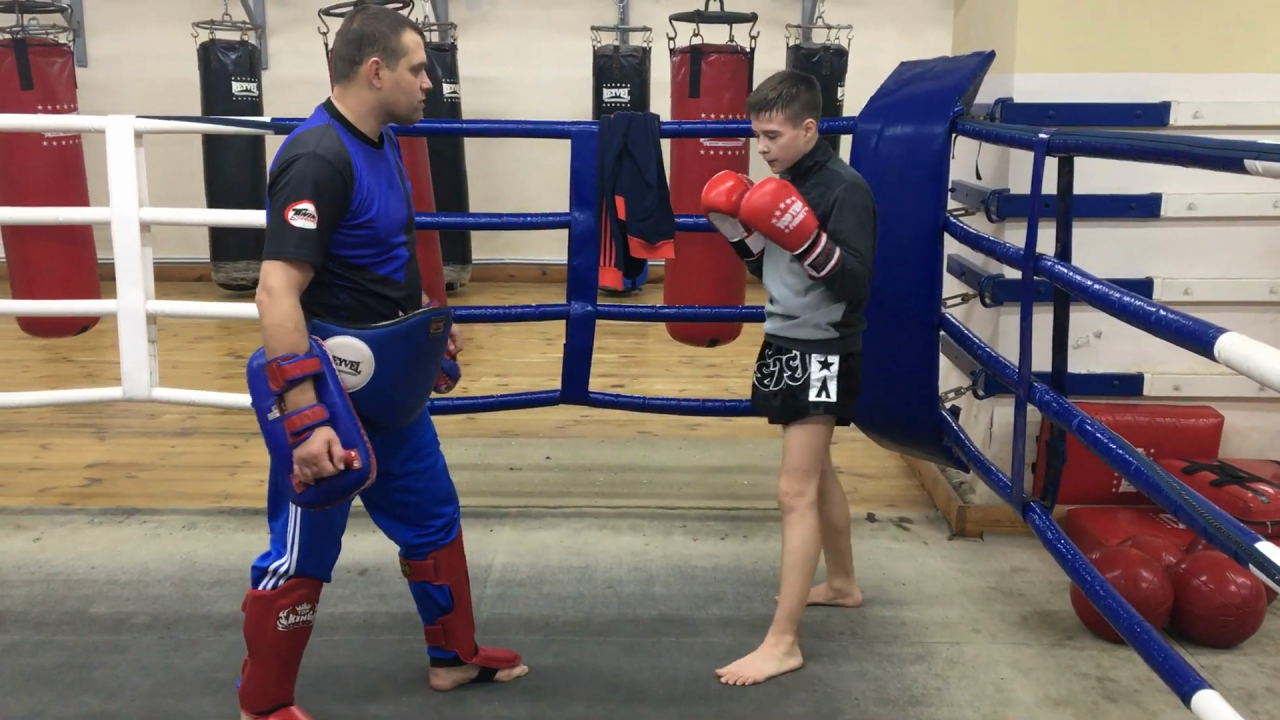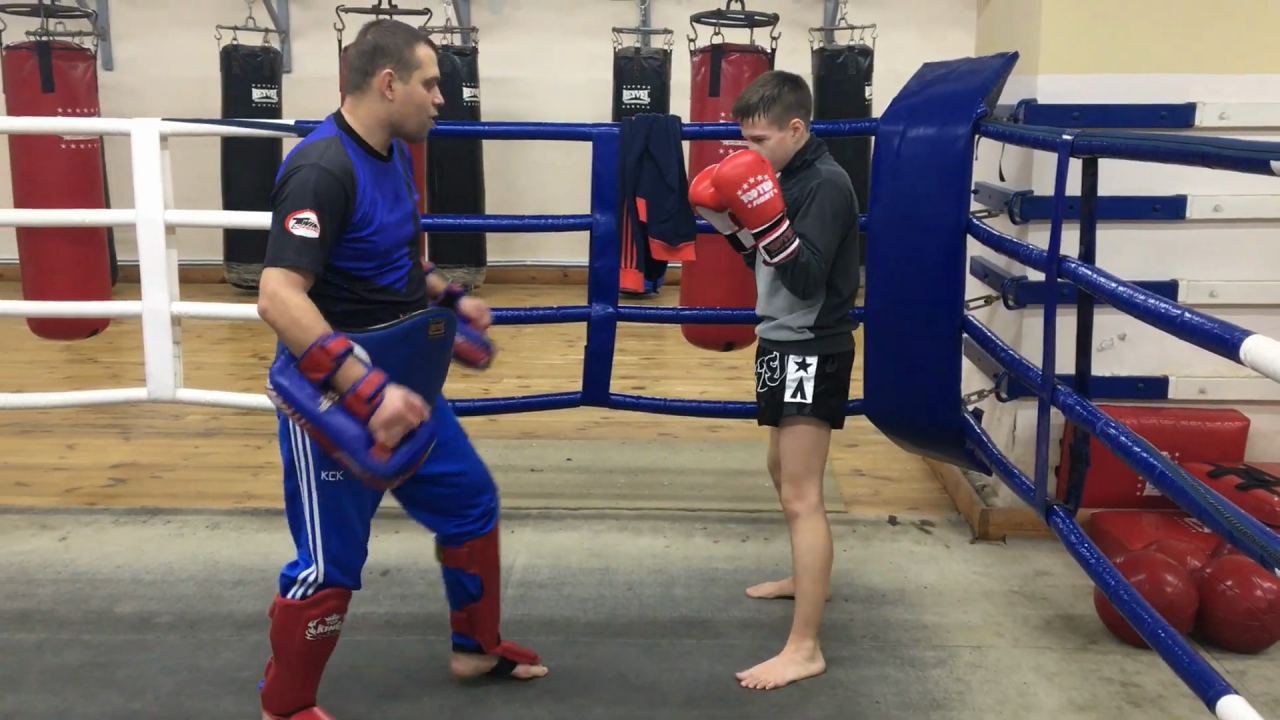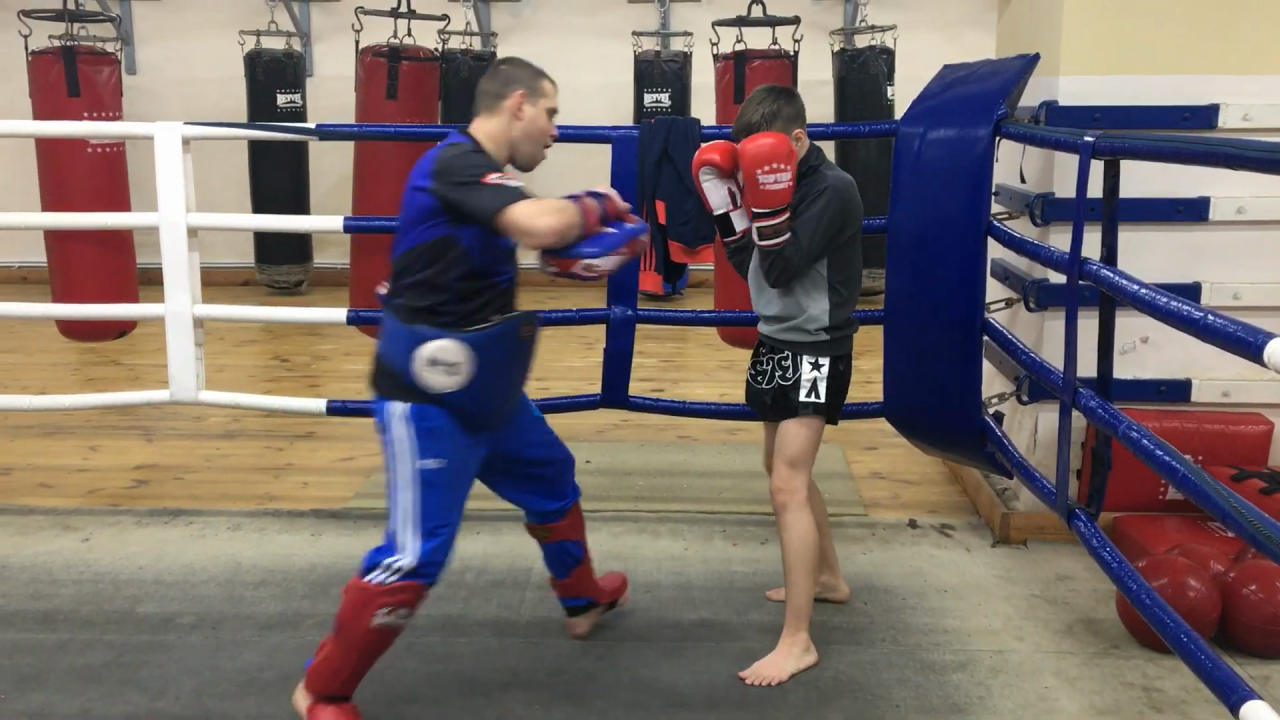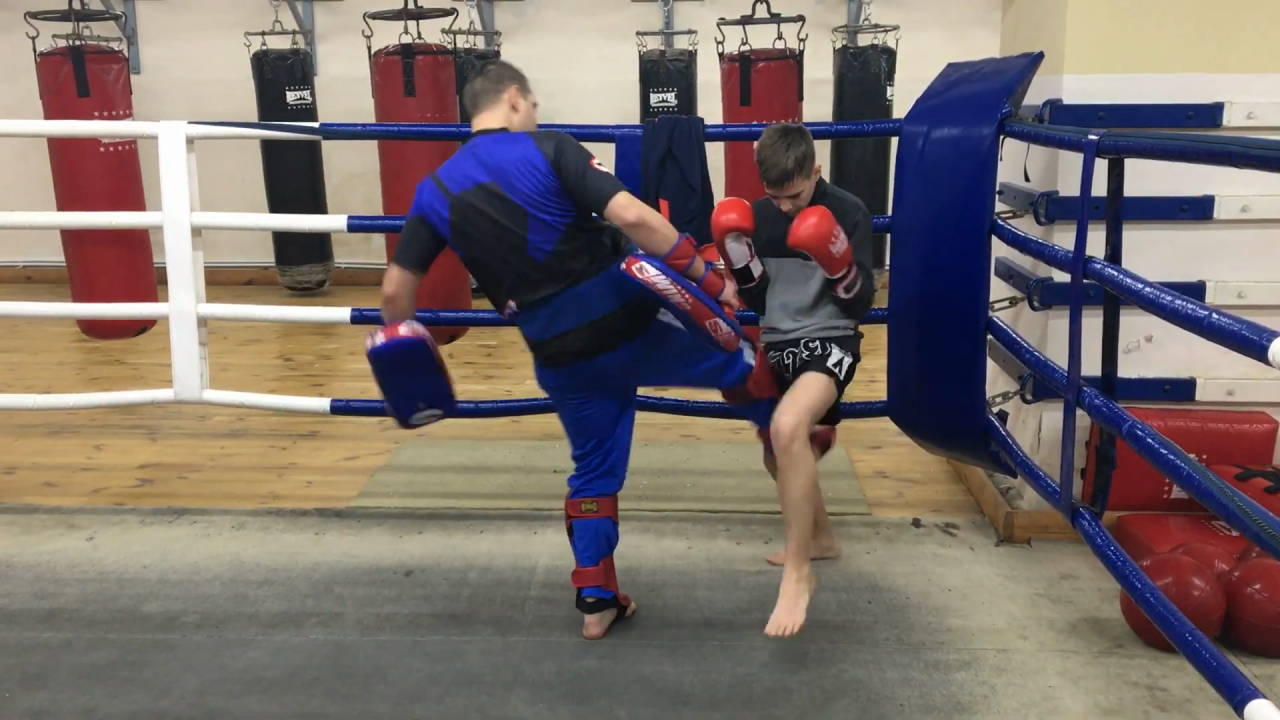
dt=0.5s
person 1, frame 1
left shoulder: (380, 143)
right shoulder: (318, 158)
right elbow: (277, 294)
left wrist: (427, 321)
right wrist: (305, 420)
right hip: (331, 392)
left knee: (433, 519)
right knee: (301, 553)
left ankle: (454, 655)
person 1, frame 2
left shoulder: (391, 154)
right shoulder: (322, 170)
right elbow: (278, 297)
left wrist: (449, 296)
right wrist: (365, 394)
left hip: (401, 384)
right hip: (337, 397)
left knee: (469, 502)
right knee: (329, 565)
left ankle: (477, 647)
person 1, frame 3
left shoulder: (467, 167)
right shoulder: (459, 164)
right elbow: (540, 224)
right wrist: (600, 207)
left hip: (478, 383)
right hip: (430, 388)
left knee: (550, 479)
right knee: (414, 555)
left ankle: (581, 597)
person 1, frame 4
left shoulder: (436, 190)
right shoulder: (549, 148)
left elbow: (397, 289)
right elbow: (631, 216)
right wrist: (707, 276)
left hip: (557, 350)
right hip: (619, 317)
left knee: (594, 469)
right knee: (734, 359)
left ankle: (595, 600)
person 2, frame 1
left shoulder: (845, 187)
right shoulder: (784, 183)
left elbow: (852, 282)
left wrist: (803, 234)
right wrist: (736, 229)
left hip: (824, 353)
right hip: (784, 344)
left knee: (795, 493)
right knee: (817, 475)
left ankle: (783, 642)
right ankle: (840, 582)
person 2, frame 2
left shoulder: (826, 184)
right shoulder: (788, 179)
left elbow: (806, 278)
left wrist: (766, 214)
right wrist: (732, 225)
left hip: (812, 355)
right hip: (785, 347)
left knee: (800, 498)
right knee: (782, 470)
left ankle: (804, 648)
right ankle: (809, 575)
person 2, frame 3
left shoulder: (833, 189)
right shoulder: (780, 185)
left elbow: (781, 270)
right elbow: (749, 265)
left wrist: (769, 201)
right wrist: (722, 200)
left hip: (815, 353)
right hip: (776, 344)
left knee: (787, 489)
right knee: (789, 469)
left ankle: (797, 641)
right ankle: (827, 577)
person 2, frame 4
left shoulder: (848, 212)
right shoulder: (763, 214)
left elbow: (859, 303)
right elbow: (756, 300)
left wrist: (835, 259)
right wrist: (737, 251)
left hip: (829, 344)
right hip: (780, 346)
left knee: (787, 429)
right knee: (779, 455)
left ankle: (798, 570)
right ankle: (819, 536)
